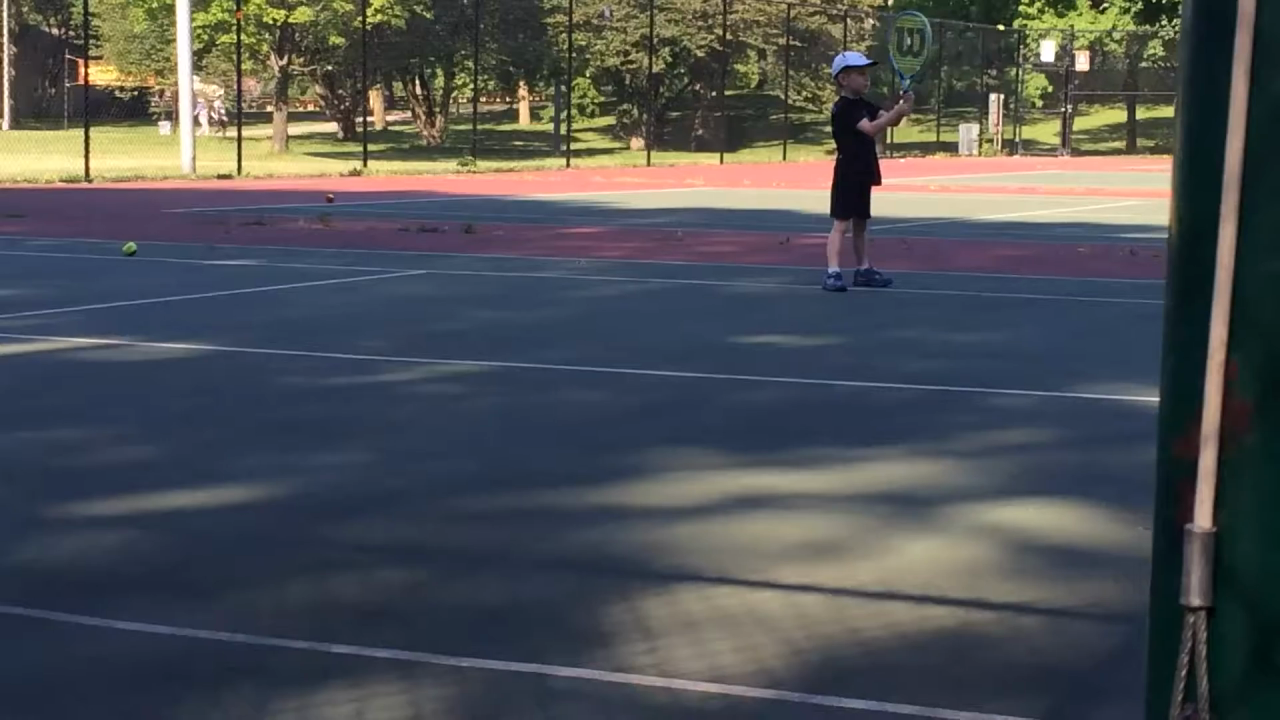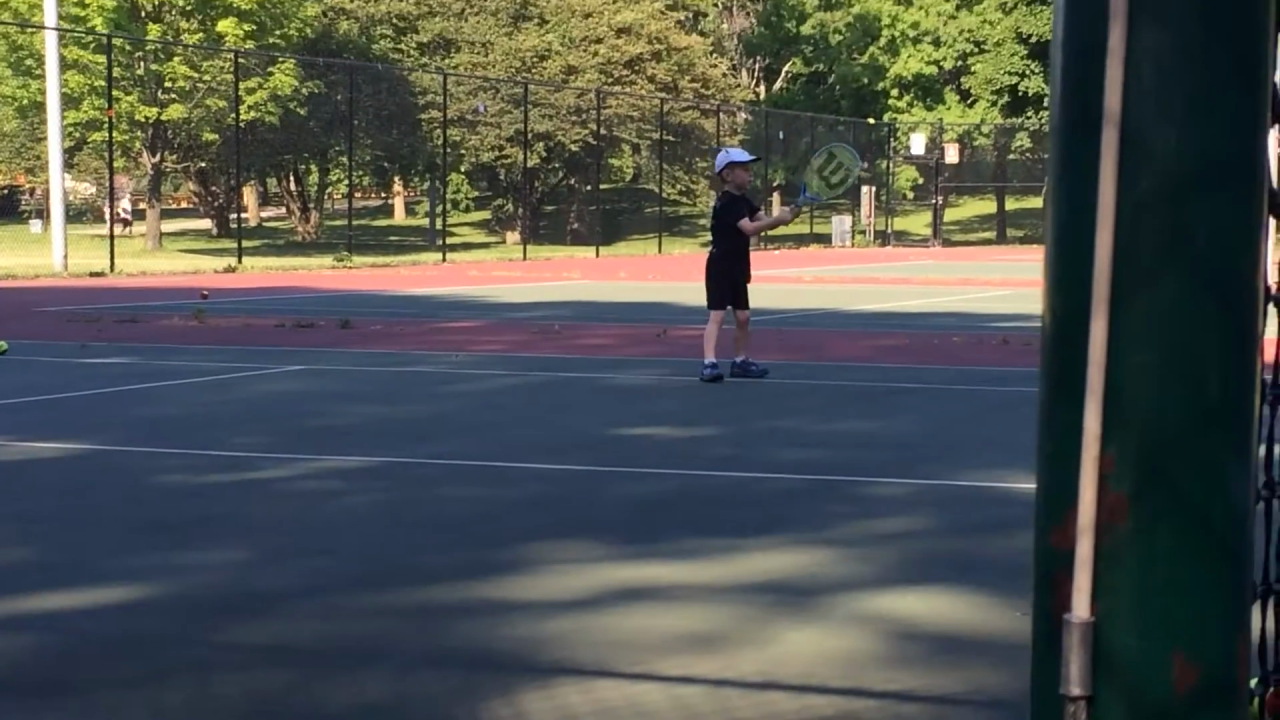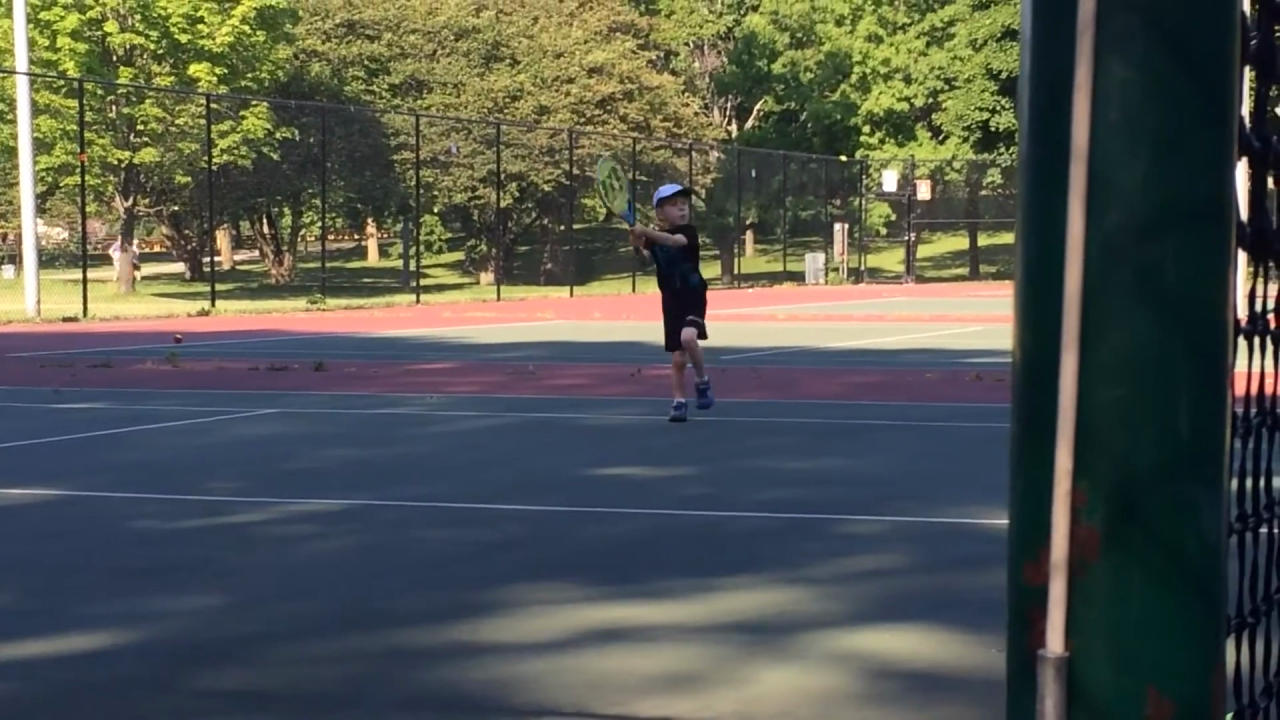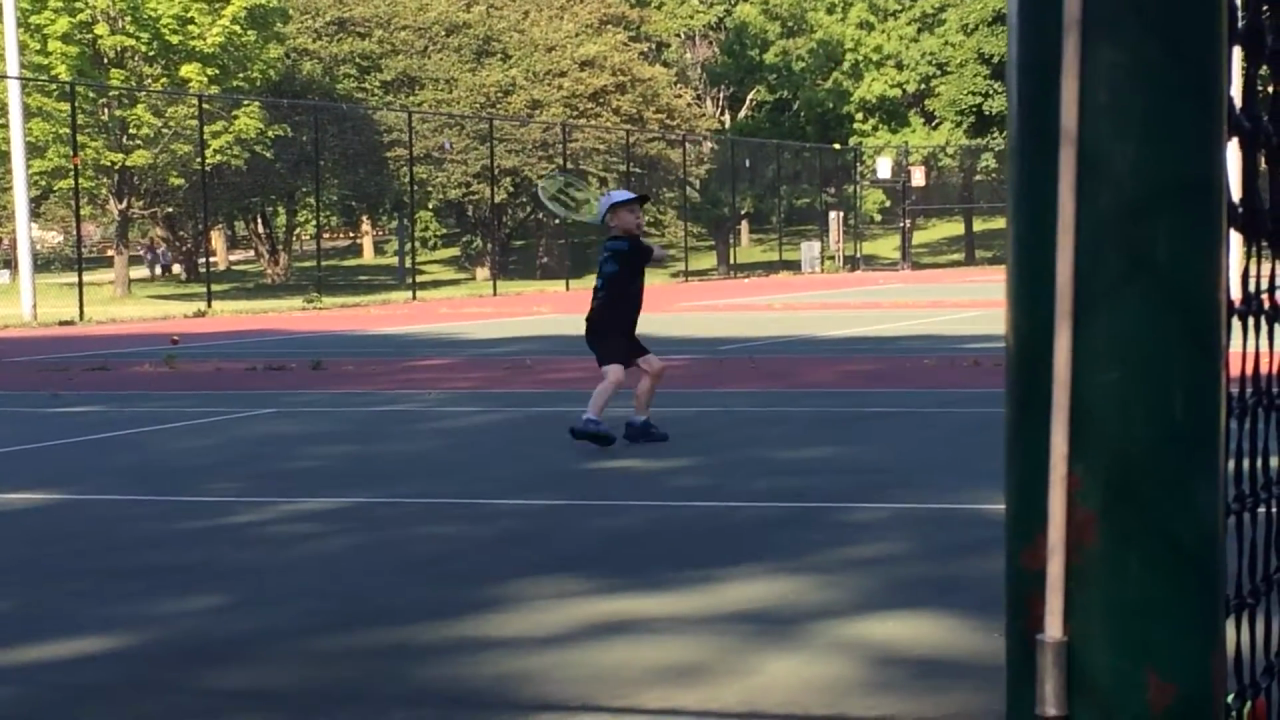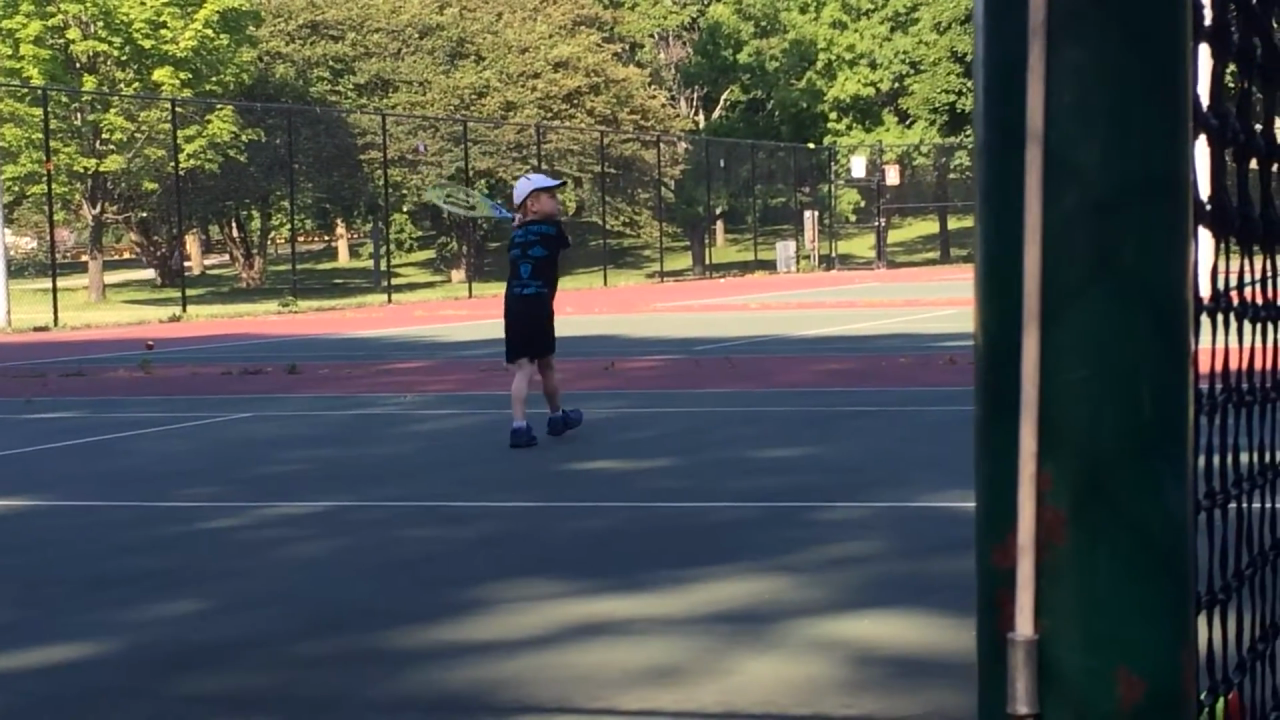
dt=1s
person 1, frame 1
left shoulder: (863, 104)
right shoulder: (843, 108)
left elbow: (890, 121)
right elbow: (871, 129)
left wrist: (901, 108)
right wrist: (897, 111)
left hip: (863, 175)
right hip: (848, 175)
left knee: (860, 224)
right knee: (842, 224)
left ankle: (863, 270)
right ankle: (832, 273)
person 1, frame 2
left shoulder: (742, 201)
right shoulder: (727, 203)
left elbow: (763, 221)
right elbow: (750, 229)
left wrist: (784, 217)
right wrist: (779, 219)
left hip: (737, 270)
right hip: (720, 268)
left knee: (743, 316)
right knee: (717, 315)
left ankle: (741, 361)
right ankle: (709, 363)
person 1, frame 3
left shoulder: (688, 232)
right shoulder: (657, 241)
left elbow: (673, 240)
right elbow: (644, 256)
left wrist: (648, 233)
right wrist: (640, 241)
left hip: (694, 299)
right hip: (672, 303)
left knee: (688, 337)
right knee: (677, 358)
left ankle: (702, 381)
right ankle: (679, 402)
person 1, frame 4
left shoulder: (612, 247)
right shoulder: (629, 245)
right elbow: (660, 255)
right wrist: (638, 239)
left hip: (619, 328)
right hip: (605, 326)
left knee: (655, 368)
right knee: (615, 376)
left ankle: (638, 424)
right ankle: (588, 421)
person 1, frame 5
left shoulder: (516, 235)
right shoulder: (551, 229)
right elbow: (565, 242)
left hip: (513, 309)
right hip: (538, 309)
left knee: (522, 370)
right knee: (545, 366)
left ankle: (520, 427)
right ankle: (557, 417)
